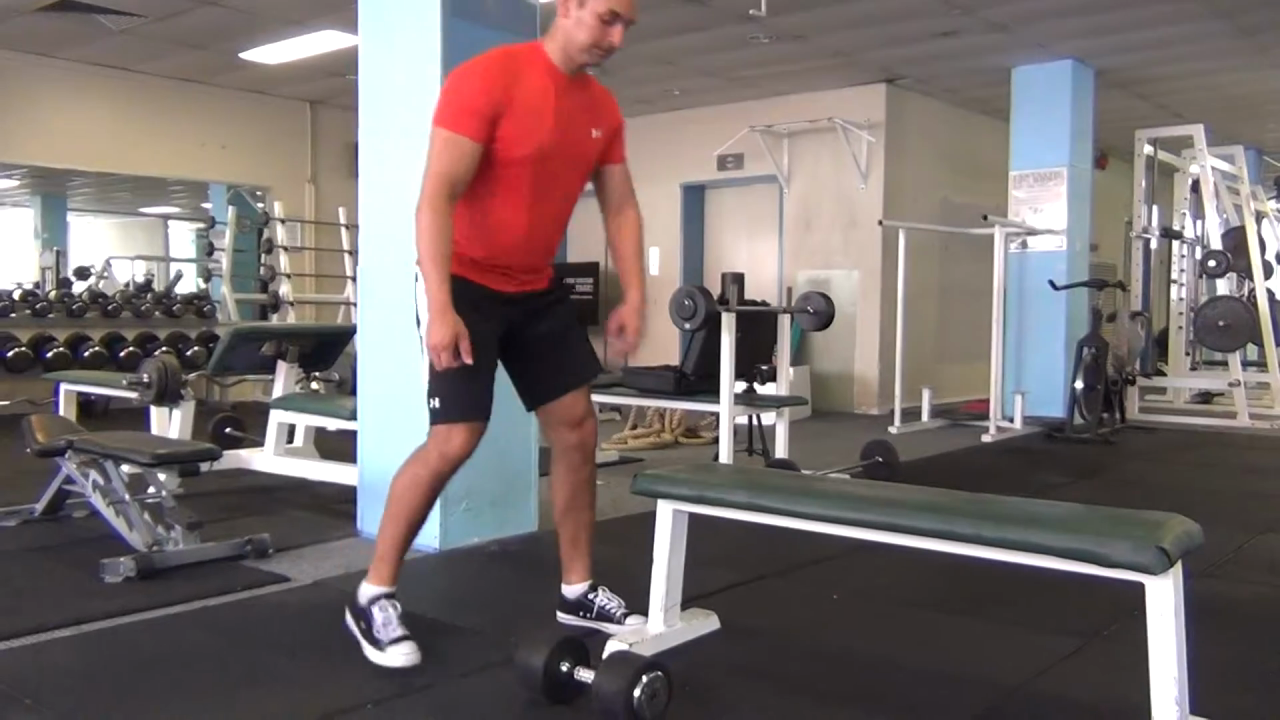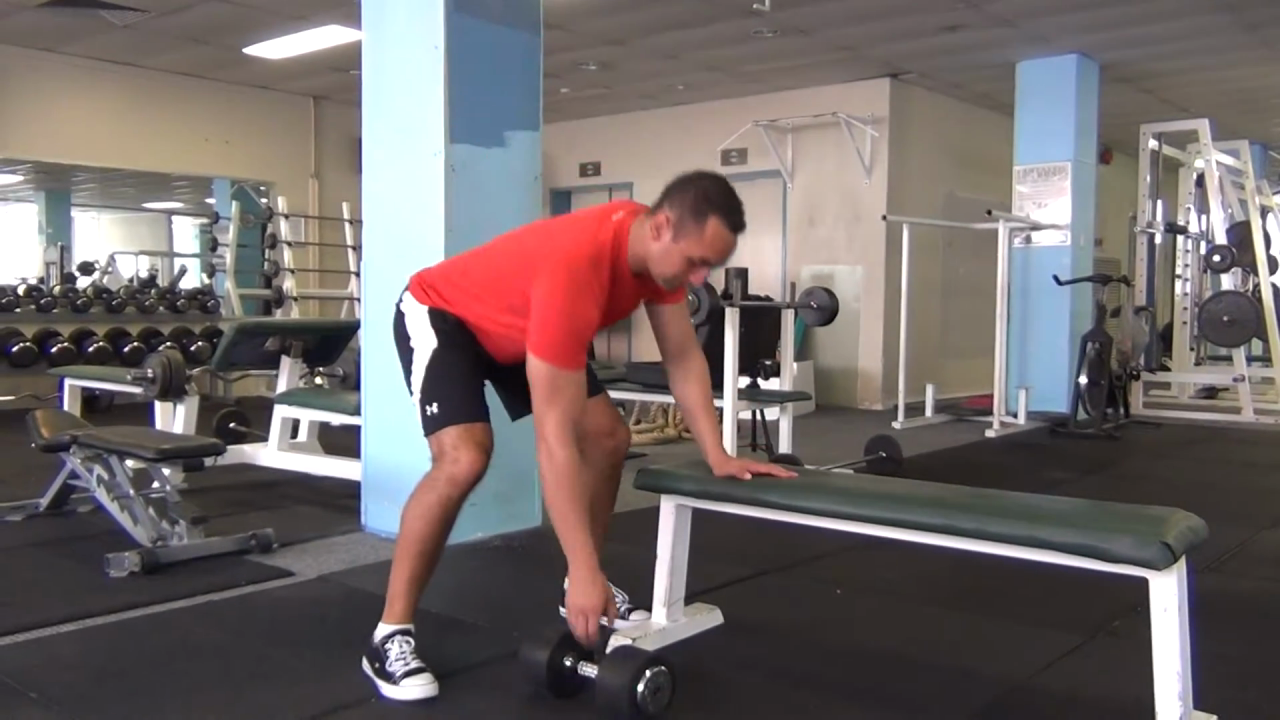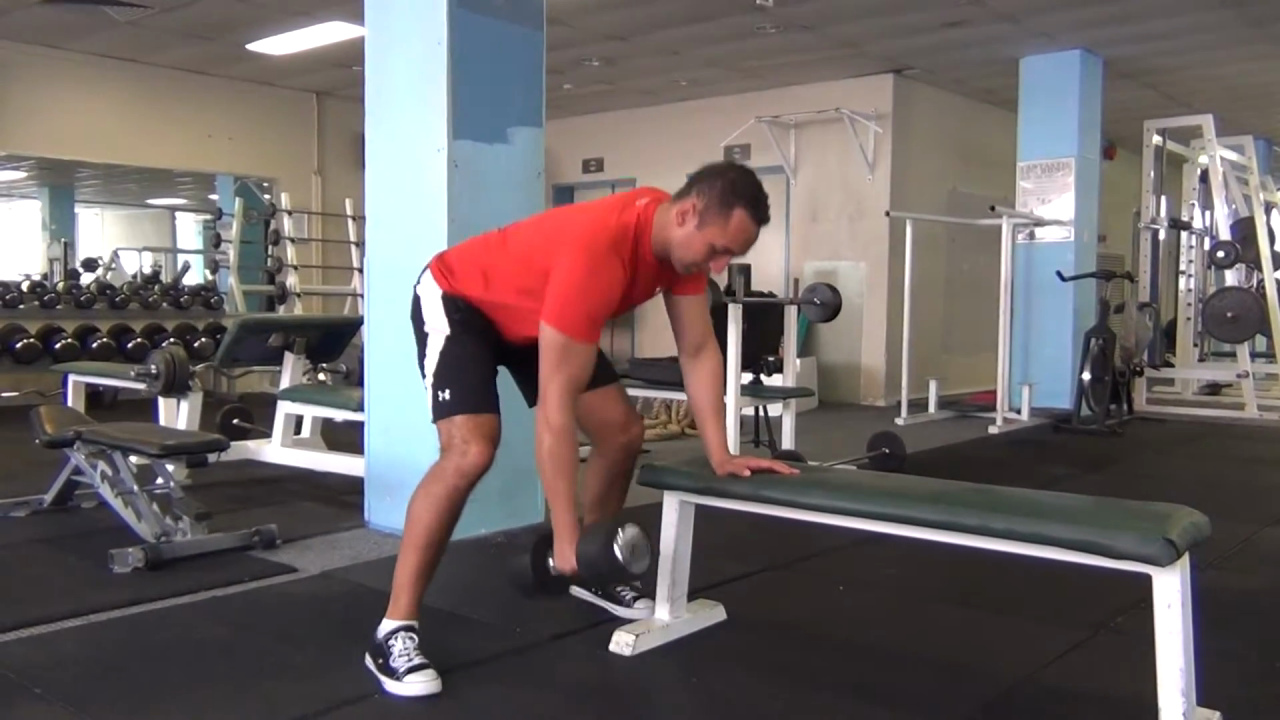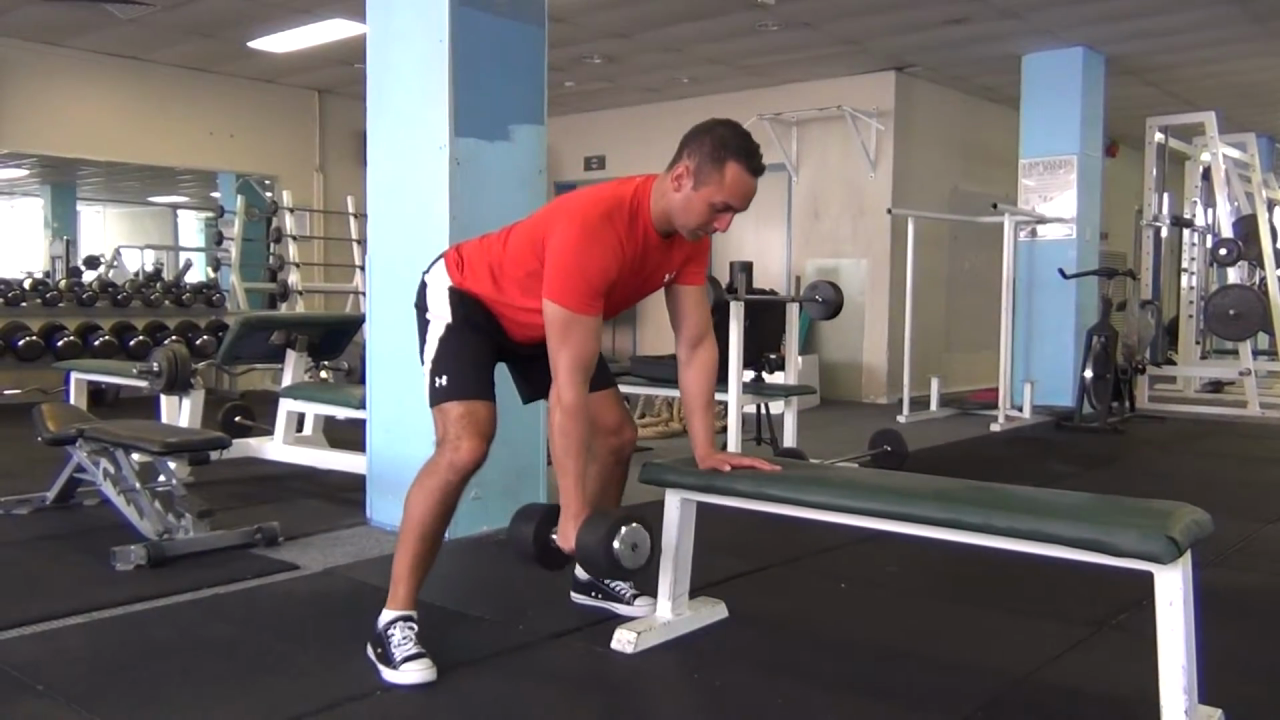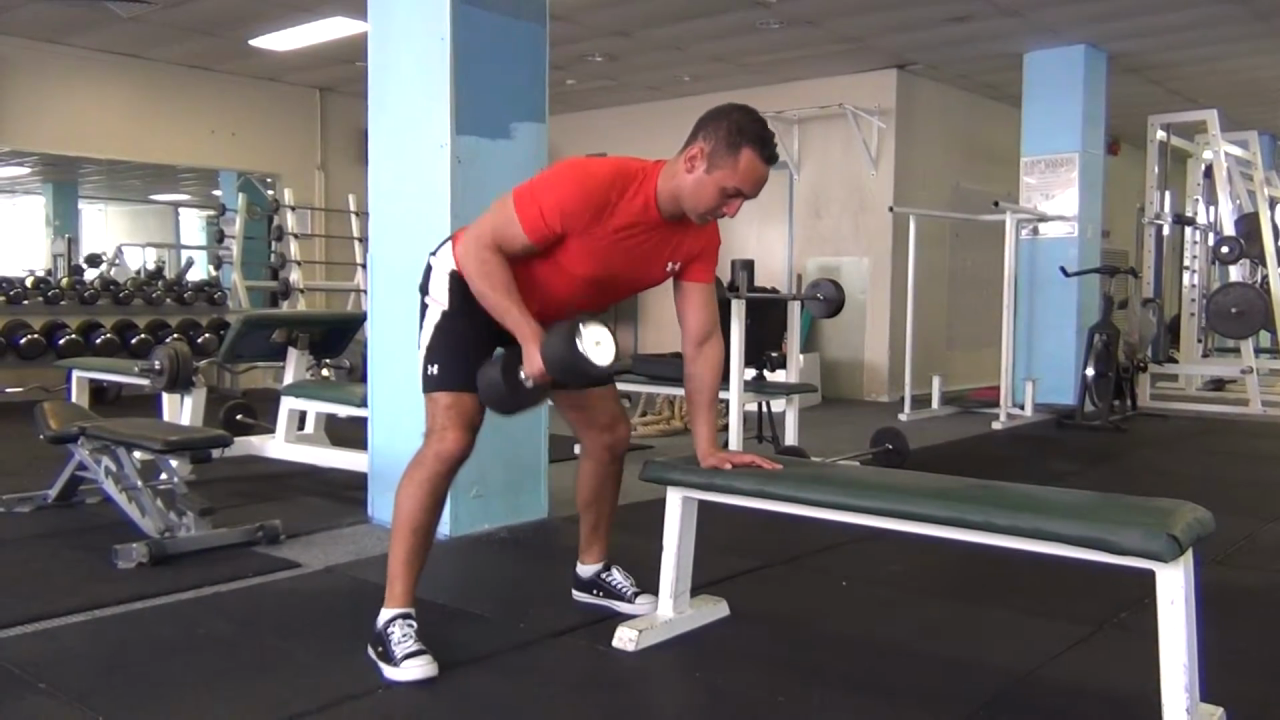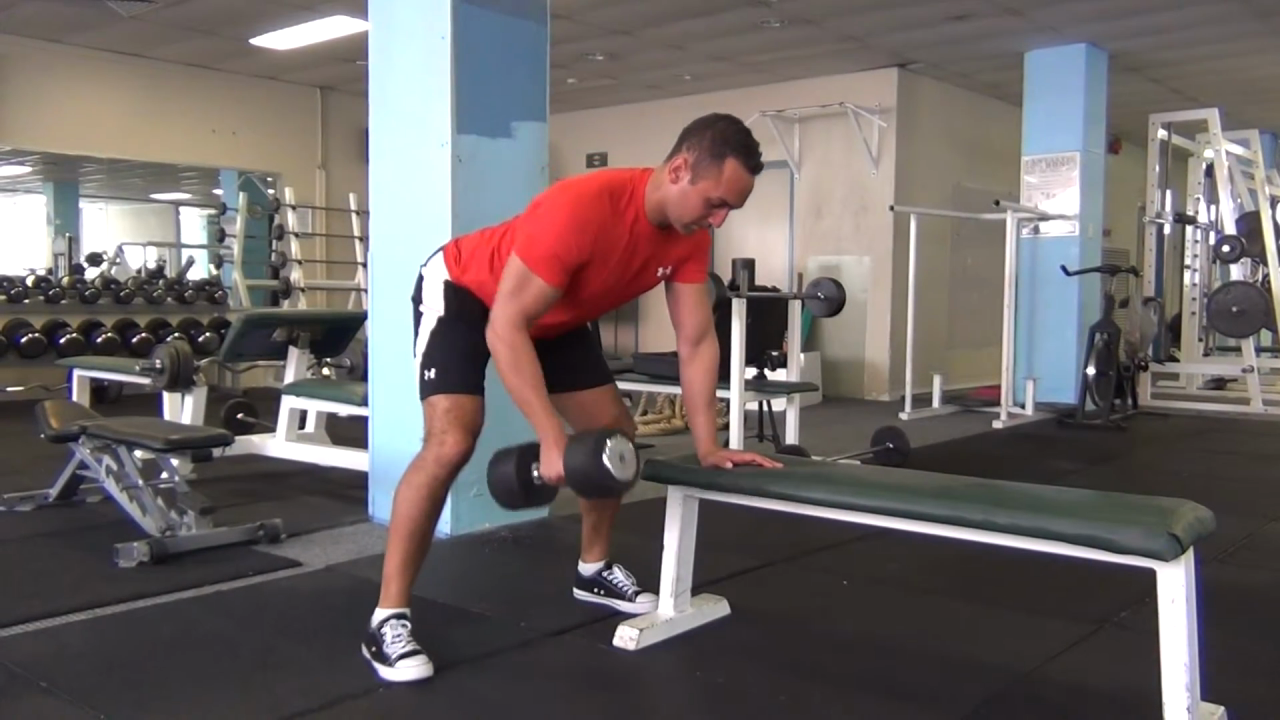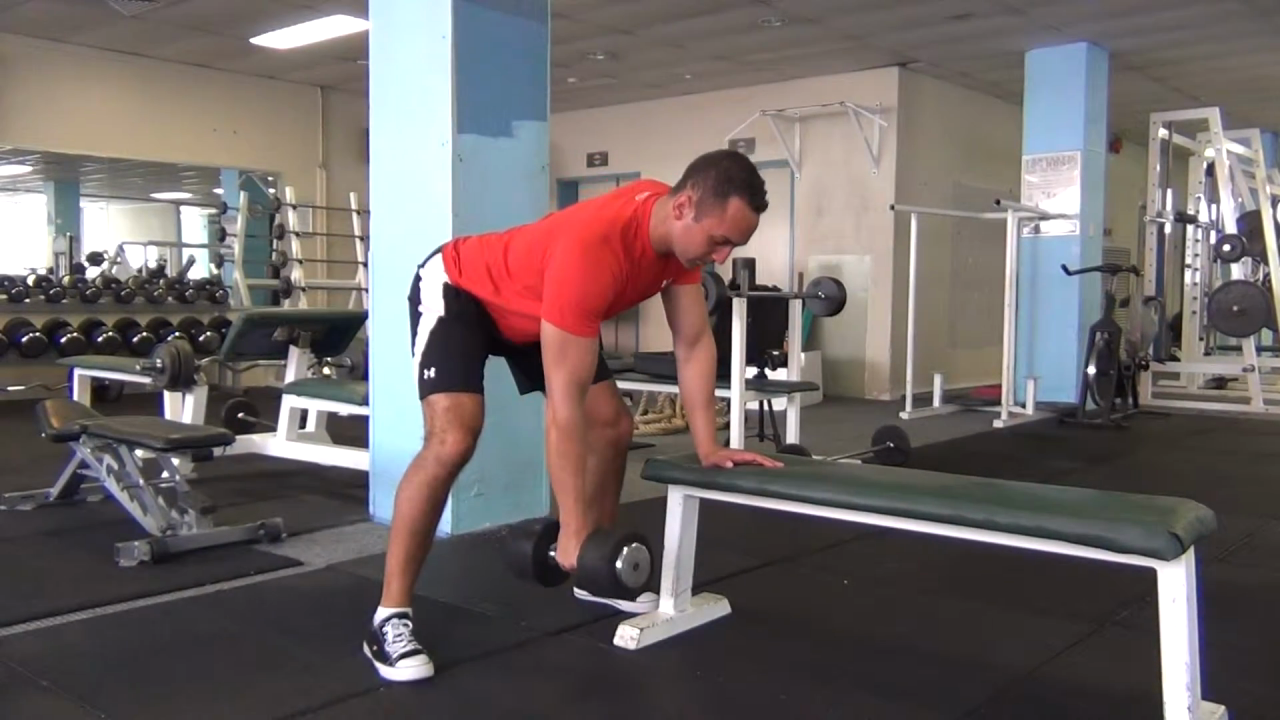
dt=0.7s
person 1, frame 1
left shoulder: (602, 108)
right shoulder: (488, 78)
left elbow: (620, 204)
right elbow: (437, 198)
left wrist: (632, 291)
right wrist: (440, 307)
left hip: (537, 290)
right hip: (467, 285)
left knee: (577, 431)
right knee: (454, 442)
left ankle: (578, 590)
right ankle: (375, 593)
person 1, frame 2
left shoulder: (657, 243)
right shoulder: (573, 272)
left elbow: (683, 357)
right elbow: (555, 439)
left wrist: (717, 454)
right wrist: (588, 575)
left hip: (514, 327)
right hip: (440, 314)
left knee: (609, 438)
right knee: (463, 459)
left ankle: (576, 588)
right ankle: (391, 633)
person 1, frame 3
left shoulder: (677, 232)
right shoulder: (595, 253)
left elbow: (698, 351)
right elbow: (555, 411)
left wrist: (721, 455)
right wrist: (565, 539)
left hip: (533, 311)
right hip: (456, 299)
left knee: (623, 431)
right knee: (471, 452)
right ankle: (395, 630)
person 1, frame 4
left shoulder: (689, 233)
right shoulder: (591, 228)
left elbow: (696, 343)
right elbow: (570, 384)
left wrist: (706, 449)
right wrist: (571, 512)
left hip: (541, 316)
right hip: (463, 296)
left knee: (616, 436)
right knee: (465, 446)
left ankle: (590, 575)
right ankle: (395, 619)
person 1, frame 5
left shoulder: (700, 233)
right shoulder: (590, 185)
left elbow: (702, 339)
right elbow: (477, 245)
left wrist: (708, 446)
right wrist: (530, 339)
left hip: (557, 310)
right hip: (469, 284)
left knee: (612, 431)
right knee: (450, 439)
left ankle: (591, 570)
right ankle: (394, 616)
person 1, frame 6
left shoulder: (689, 234)
right shoulder: (581, 208)
left elbow: (696, 340)
right elbow: (505, 326)
left wrist: (707, 446)
right wrist: (550, 440)
left hip: (553, 312)
right hip: (462, 293)
left knee: (614, 432)
right knee: (451, 443)
left ankle: (593, 570)
right ankle: (388, 617)
person 1, frame 7
left shoulder: (684, 233)
right shoulder: (592, 248)
left elbow: (693, 342)
right elbow: (564, 403)
left wrist: (708, 446)
right wrist: (573, 529)
left hip: (535, 308)
right hip: (457, 291)
left knee: (614, 428)
right knee: (452, 441)
right ankle: (390, 616)
